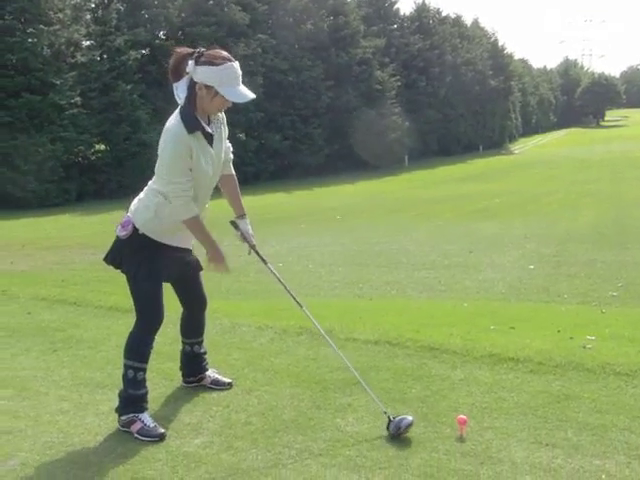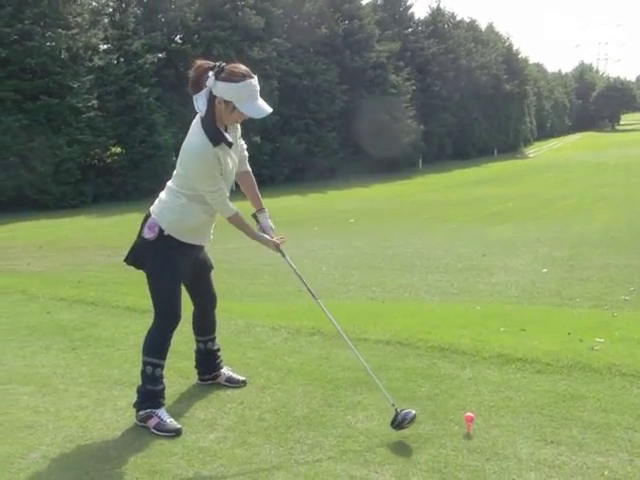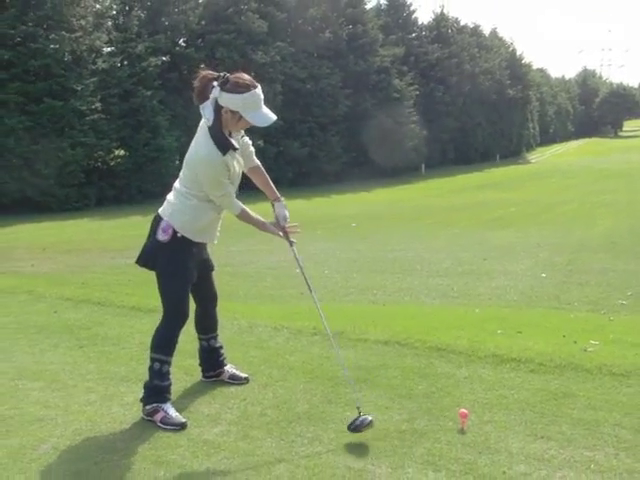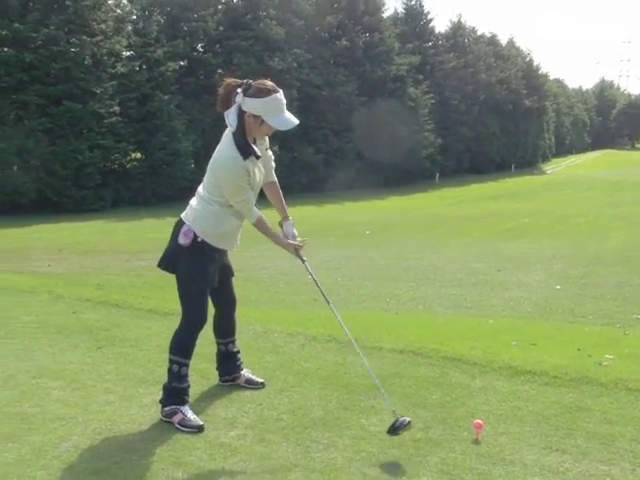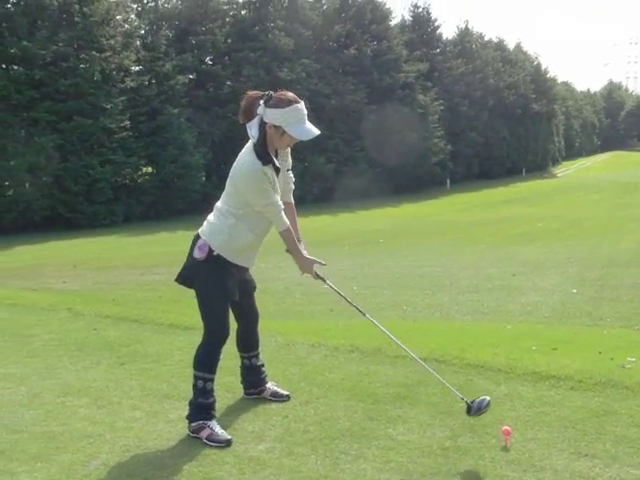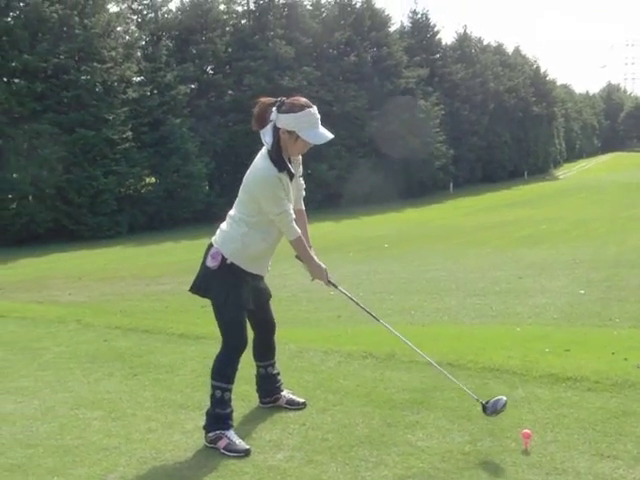
dt=0.3s
person 1, frame 1
left shoulder: (216, 121)
right shoulder: (178, 135)
left elbow: (225, 170)
right elbow: (182, 204)
left wrist: (242, 220)
right wrist: (211, 247)
left hip: (178, 237)
right hip: (147, 235)
left knee: (196, 304)
right knee: (150, 318)
left ankle: (195, 371)
right ankle: (131, 409)
person 1, frame 2
left shoulder: (228, 124)
right shoulder: (202, 147)
left elbow: (242, 168)
right elbow: (221, 204)
left wrist: (263, 214)
right wrist: (258, 237)
left hip: (190, 235)
right hip: (166, 235)
left knee: (206, 301)
right knee: (168, 315)
left ankle: (210, 368)
right ankle: (148, 405)
person 1, frame 3
left shoulder: (228, 126)
right shoulder: (209, 156)
left elbow: (251, 163)
right elbow: (229, 204)
left wrist: (278, 203)
right wrist: (269, 228)
left hip: (193, 234)
right hip: (175, 235)
left knee: (207, 300)
right knee: (175, 313)
left ankle: (213, 366)
right ankle: (155, 399)
person 1, frame 4
left shoulder: (256, 137)
right shoulder: (232, 160)
left elbow: (269, 179)
right elbow: (248, 212)
left wrist: (286, 221)
right wrist: (279, 240)
left hip: (214, 240)
right hip: (196, 240)
left knee: (226, 305)
right knee: (194, 317)
left ankle: (230, 369)
right ankle: (173, 401)
person 1, frame 5
left shoulder: (279, 151)
right shoulder: (251, 168)
left elbow: (287, 200)
right elbow: (276, 217)
left wrist: (300, 246)
right wrist: (299, 256)
left hip: (236, 255)
right hip: (214, 255)
left knee: (249, 319)
right knee: (217, 332)
left ankle: (255, 383)
right ankle: (200, 416)
person 1, frame 6
left shoulder: (290, 158)
right shoulder: (266, 175)
left elbow: (298, 207)
right elbow: (287, 225)
left wrist: (310, 253)
right wrist: (312, 263)
left hip: (250, 263)
right hip: (228, 263)
left knee: (265, 328)
right knee: (235, 341)
left ankle: (270, 392)
right ankle: (217, 427)
